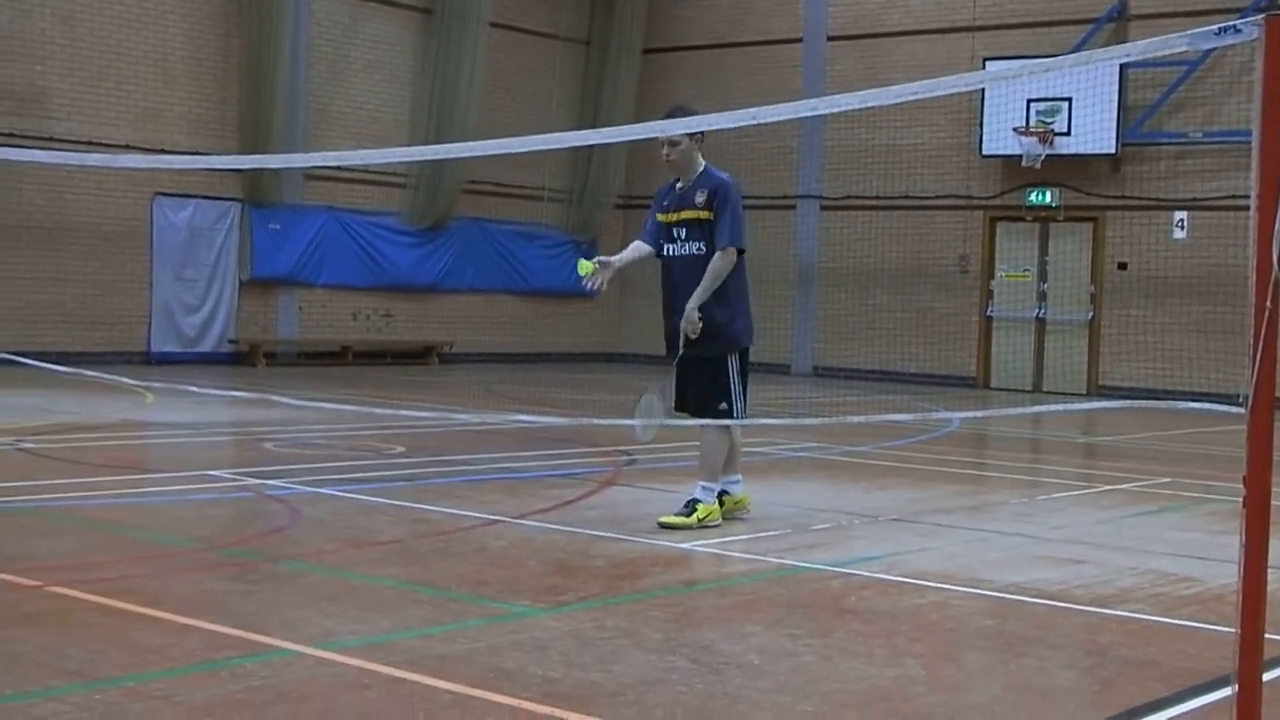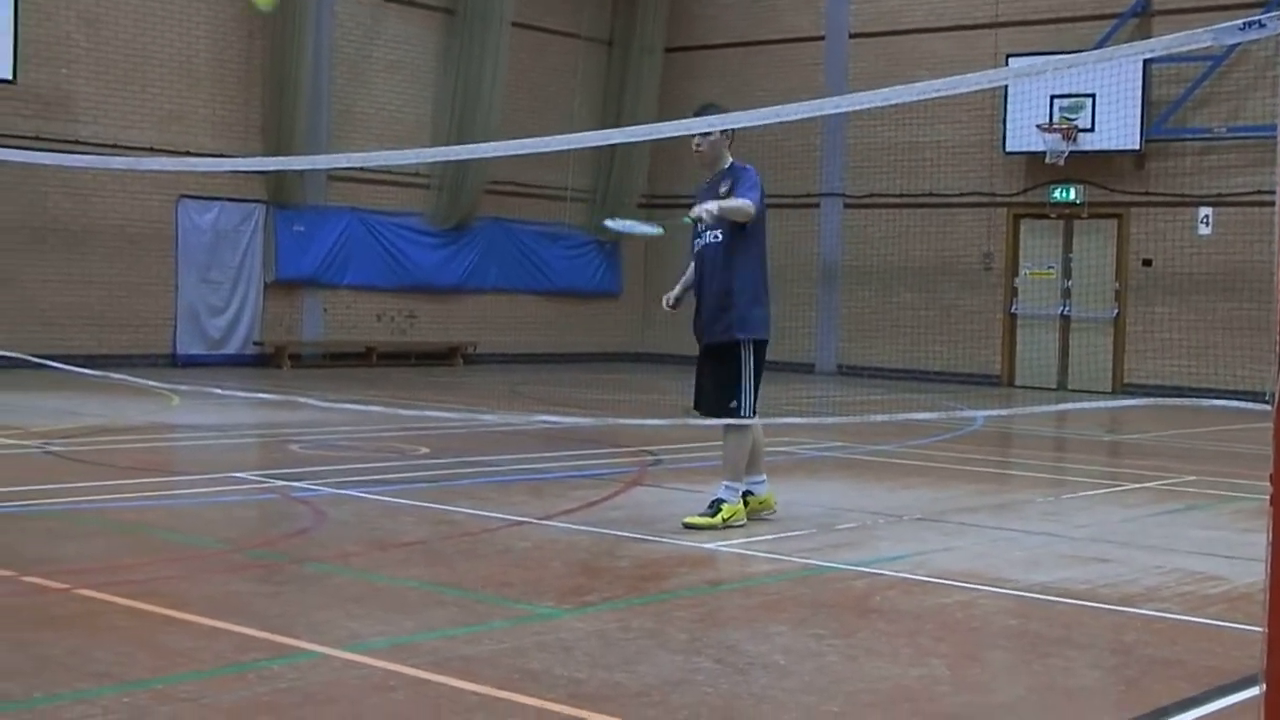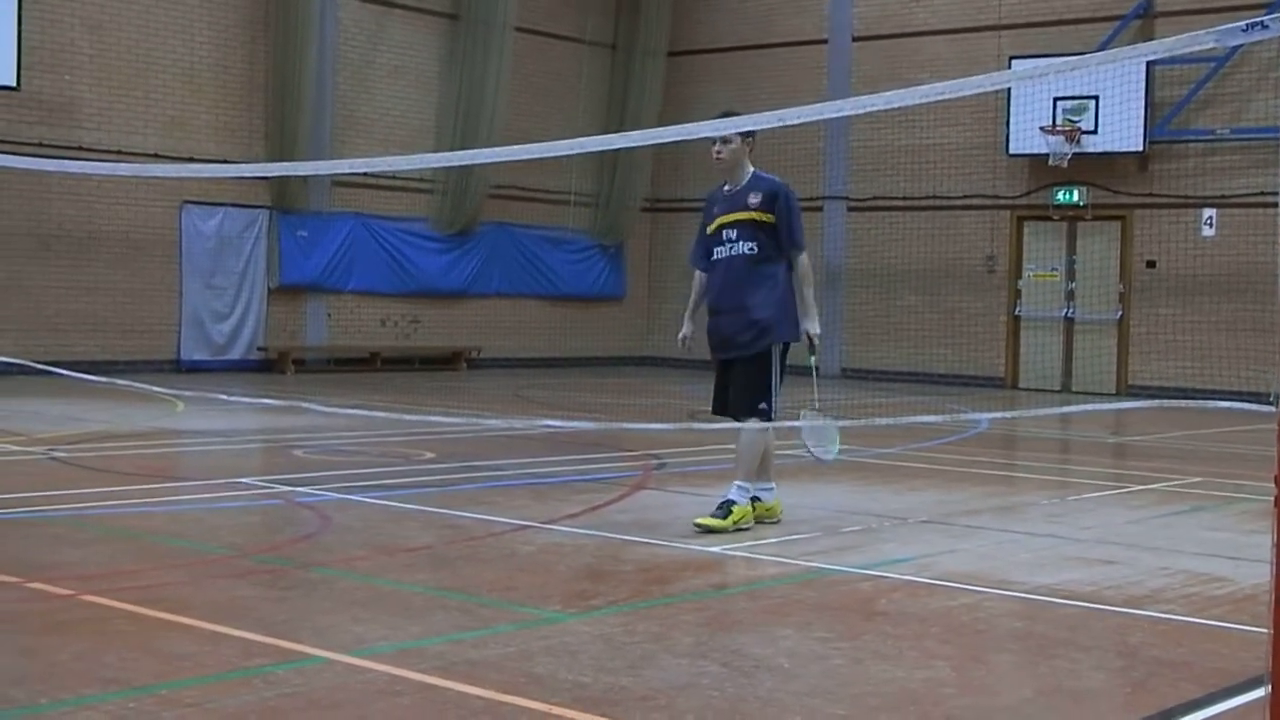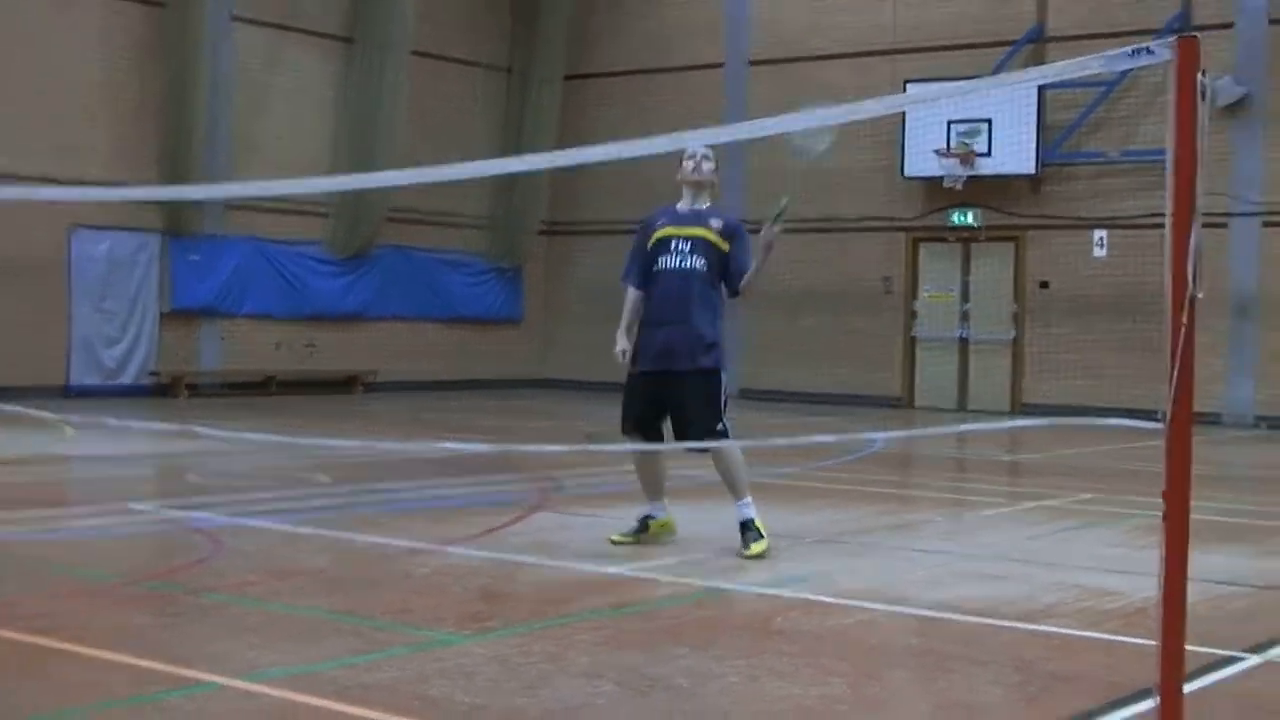
dt=0.5s
person 1, frame 1
left shoulder: (720, 187)
right shoulder: (664, 196)
left elbow: (728, 252)
right elbow: (649, 242)
left wrist: (696, 305)
right wrist: (615, 261)
left hip: (719, 321)
right hip: (684, 324)
left knee: (717, 410)
right knee: (715, 411)
left ankle: (705, 499)
right ankle: (731, 491)
person 1, frame 2
left shoulder: (743, 176)
right shoulder: (704, 191)
left elbow: (748, 208)
left wrist: (717, 207)
right wrist: (681, 289)
left hip: (740, 316)
right hip: (712, 318)
left knee: (735, 408)
right knee: (736, 409)
left ankle: (729, 500)
right ankle: (757, 492)
person 1, frame 3
left shoulder: (774, 191)
right shoulder: (713, 202)
left elbow: (798, 256)
right elbow: (704, 267)
left wrist: (809, 313)
right wrist: (689, 317)
left hip: (766, 323)
right hip: (727, 327)
left knee: (754, 411)
right knee: (746, 413)
left ankle: (738, 501)
right ankle: (765, 498)
person 1, frame 4
left shoulder: (726, 227)
right shoulder: (655, 224)
left elbow: (740, 285)
right elbow: (636, 284)
left wrist: (763, 255)
right wrist: (624, 333)
left hip: (697, 349)
right hip: (650, 347)
left knee: (714, 435)
right knee: (643, 435)
left ankle: (749, 518)
right ankle: (657, 516)
